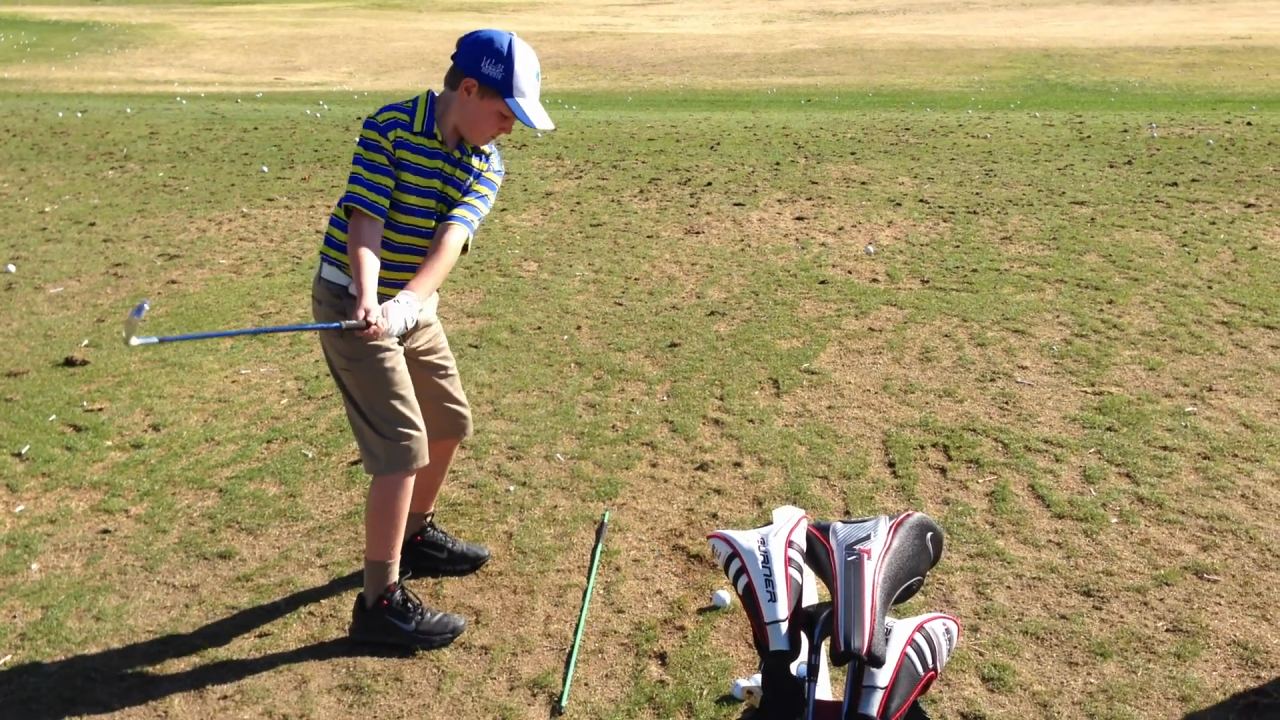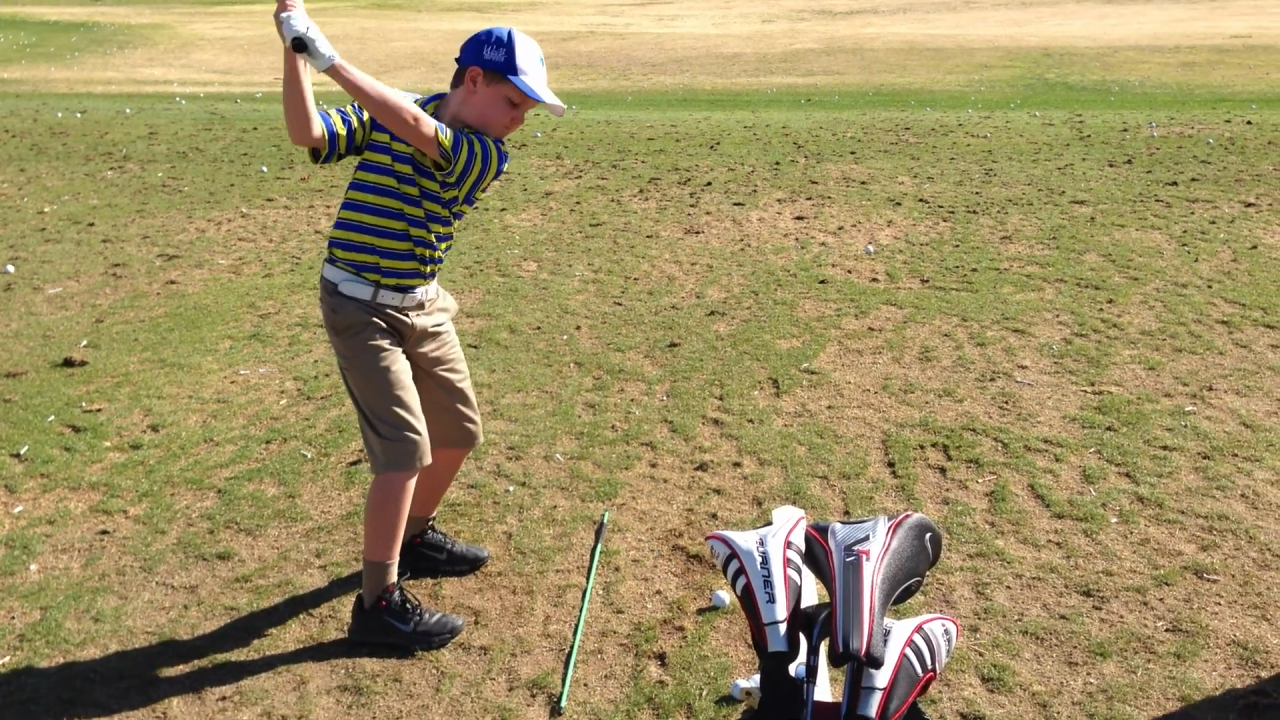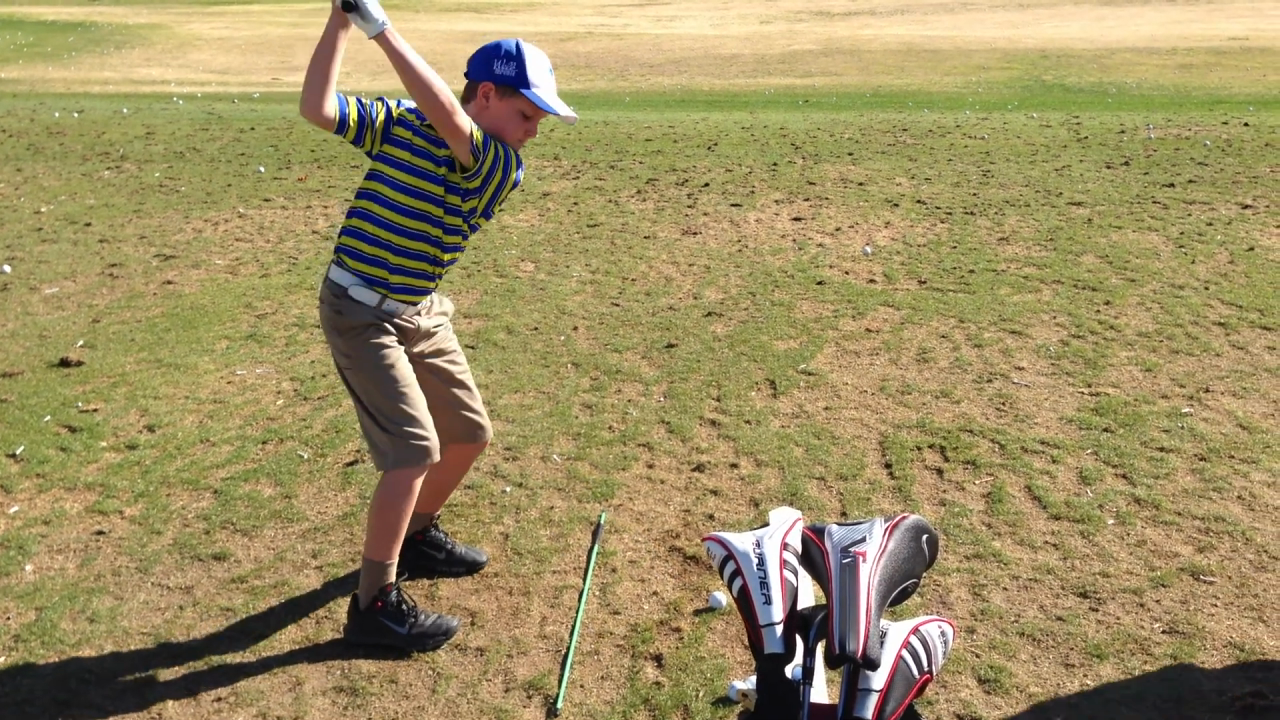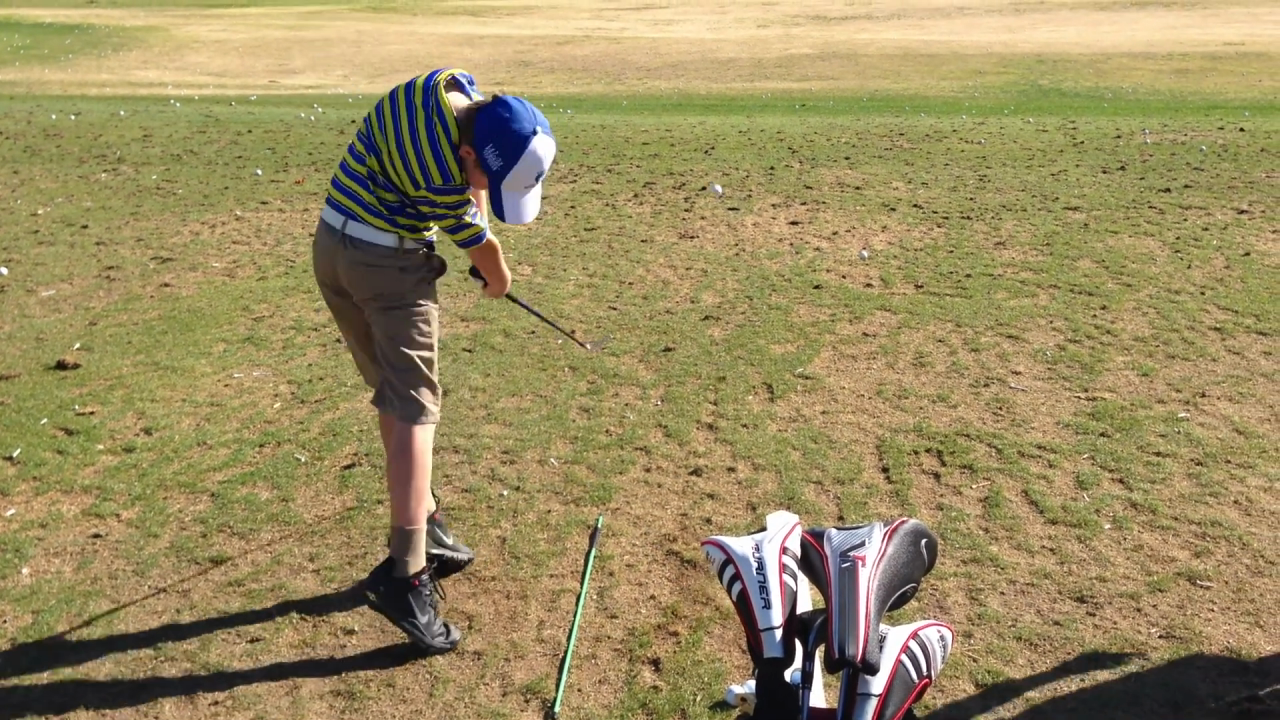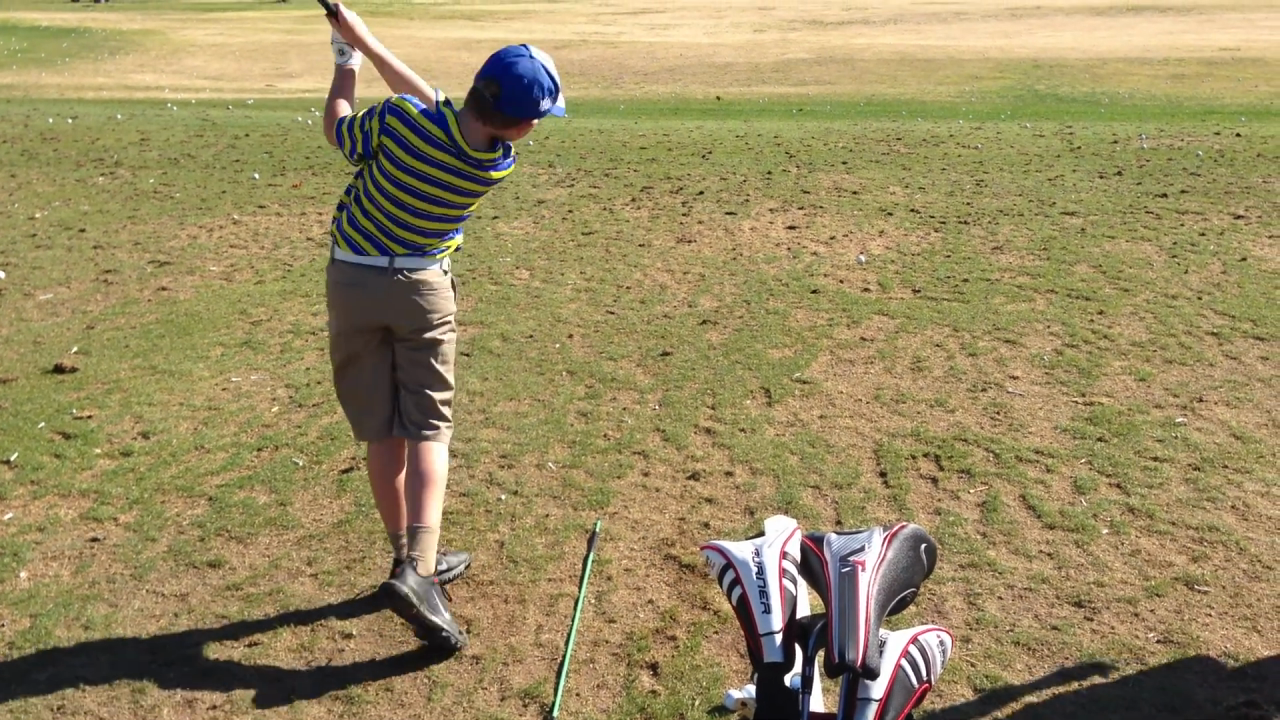
dt=0.3s
person 1, frame 1
left shoulder: (485, 163)
right shoulder: (390, 129)
left elbow: (451, 238)
right elbow: (364, 223)
left wrist: (408, 303)
right wrist: (368, 299)
left hip: (409, 303)
right hip: (352, 304)
left knee: (449, 423)
right knee: (403, 447)
left ankle: (415, 536)
right ankle: (381, 602)
person 1, frame 2
left shoulder: (486, 157)
right shoulder: (380, 116)
left elbow: (415, 128)
right elbow: (307, 134)
left wrist: (330, 59)
left hip: (423, 306)
right hip: (359, 307)
left knee: (458, 432)
right knee: (405, 450)
left ankle: (414, 537)
right ankle: (377, 603)
person 1, frame 3
left shoulder: (501, 168)
right shoulder: (397, 122)
left elbow: (446, 118)
right elbow: (317, 107)
left hip: (418, 312)
right hip: (359, 311)
left knee: (469, 433)
right knee: (413, 448)
left ankle: (416, 535)
right ankle: (374, 602)
person 1, frame 4
left shoulder: (450, 83)
right shoulder: (440, 186)
right elbow: (469, 235)
left wrist: (485, 252)
right wrist: (492, 267)
right hip: (391, 264)
left knee: (397, 396)
right knee: (416, 410)
left ankle: (419, 536)
right ankle: (404, 574)
person 1, frame 5
left shoulder: (399, 120)
right shoulder: (494, 165)
left elbow: (337, 129)
left wrist: (346, 55)
left hip: (351, 283)
right hip: (420, 290)
left knee: (382, 429)
right knee: (426, 428)
left ankle: (409, 556)
right ankle: (417, 569)
